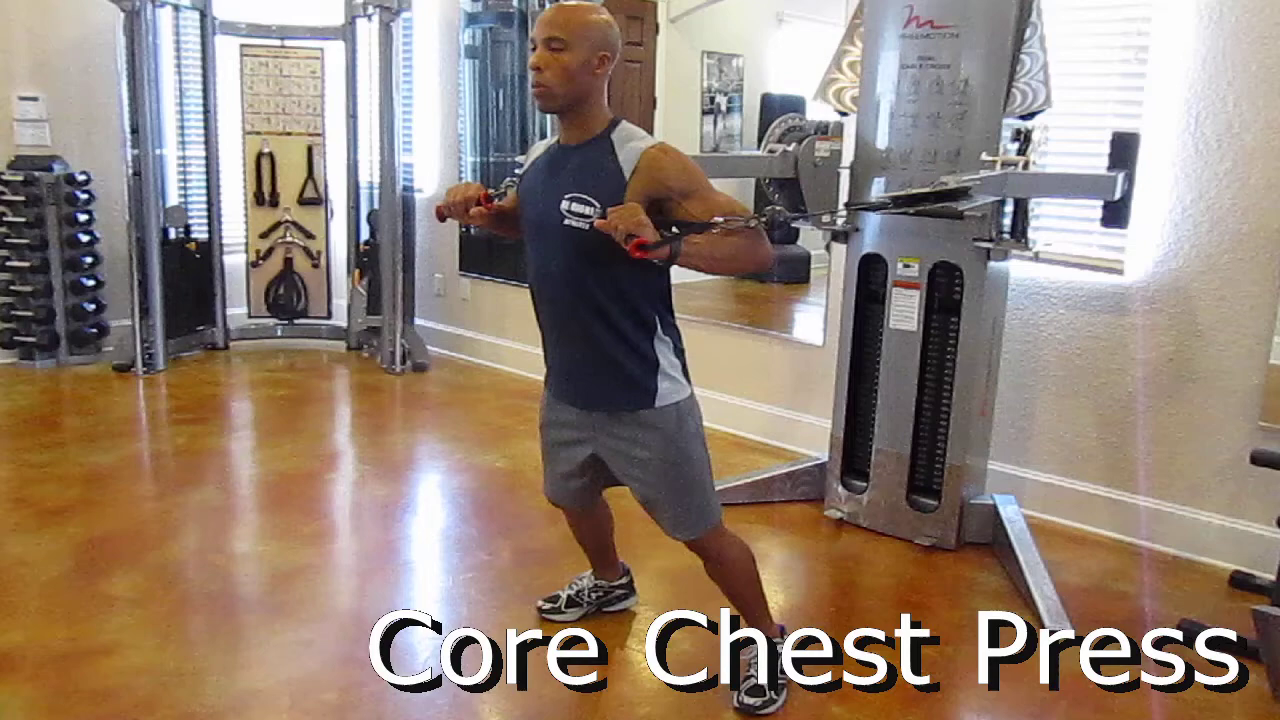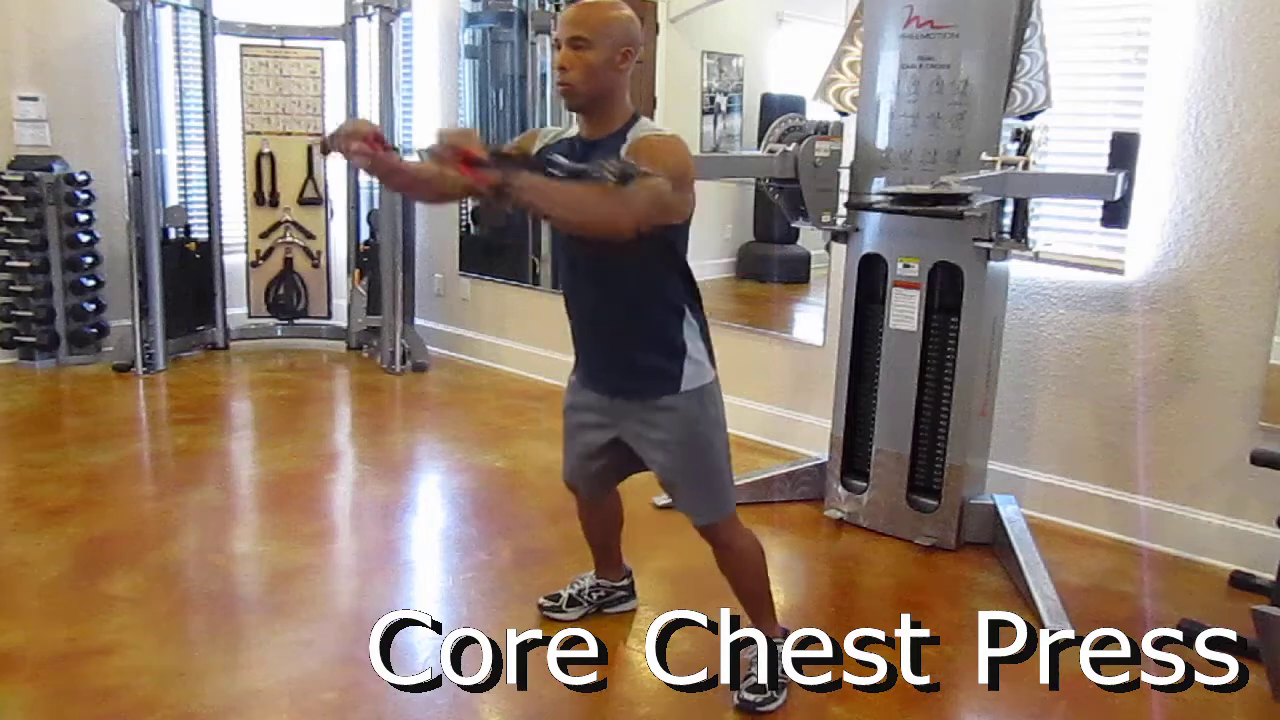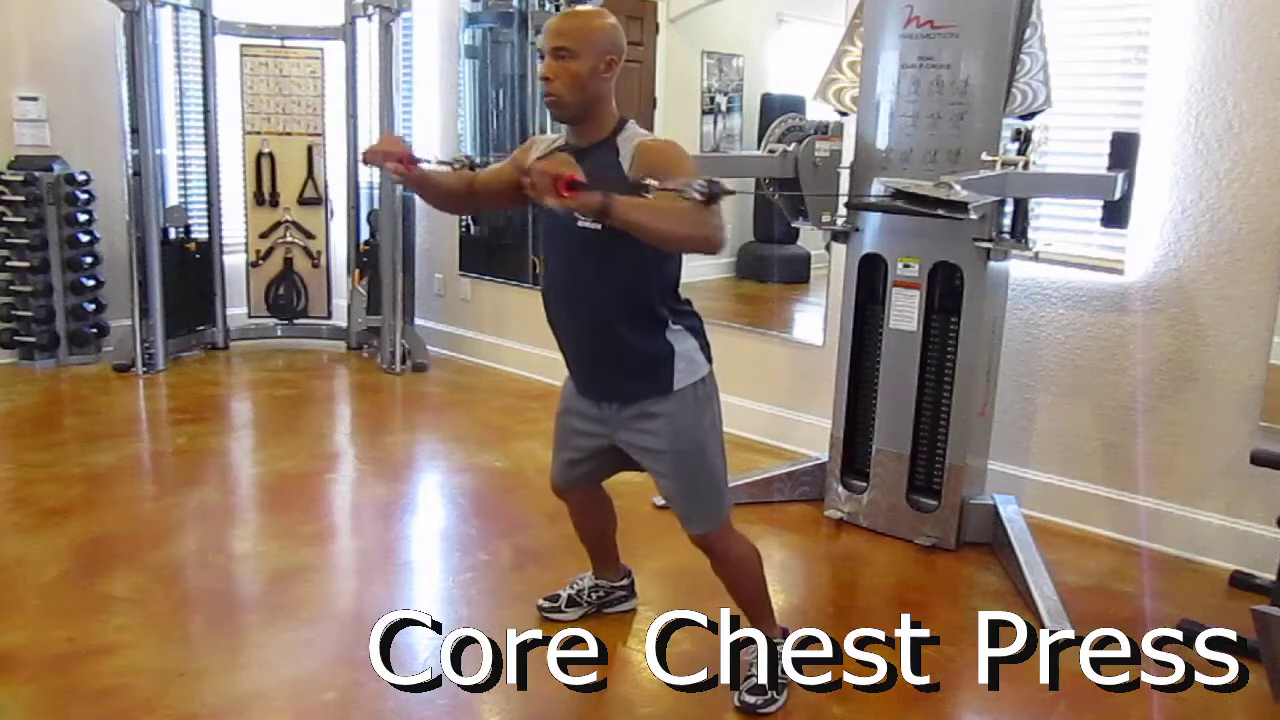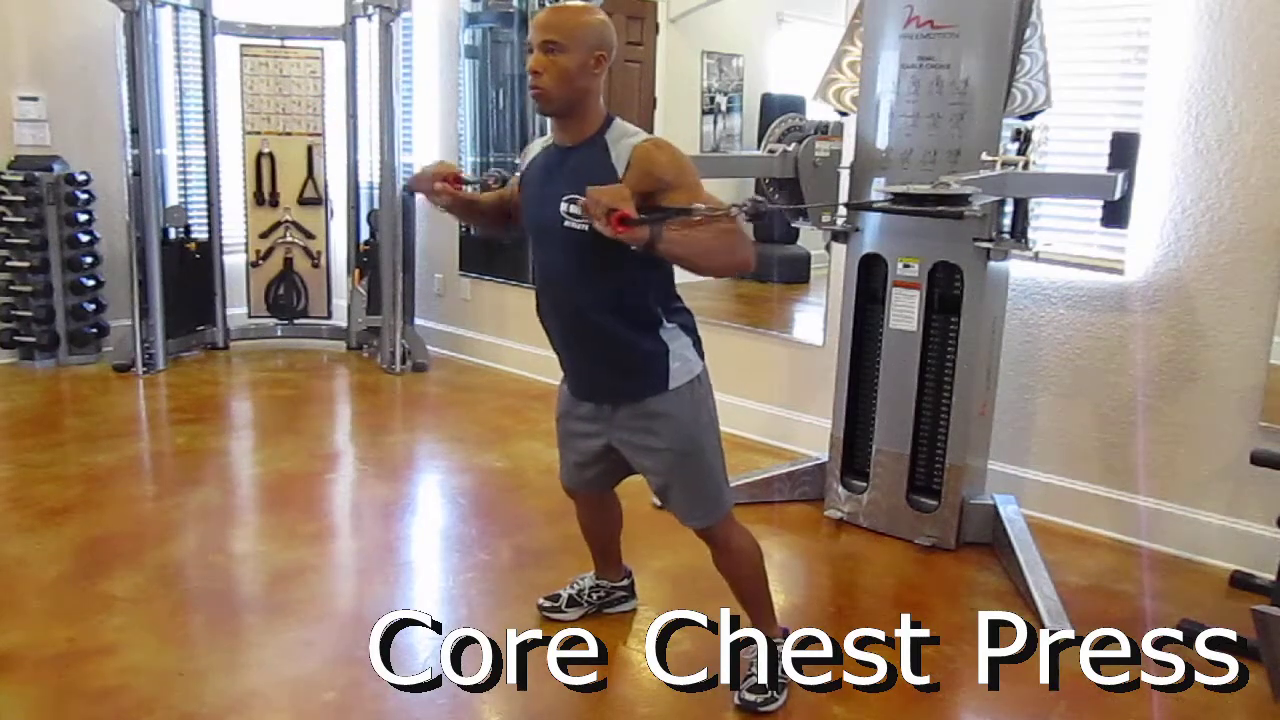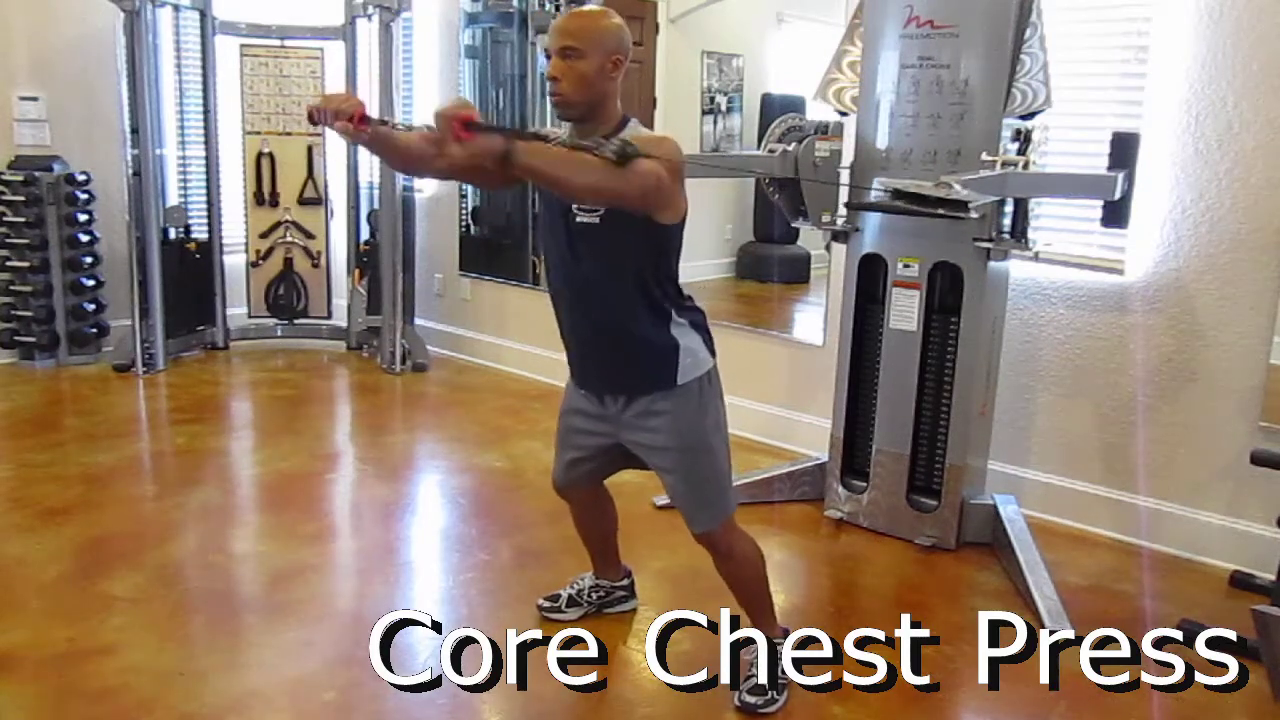
dt=1s
person 1, frame 1
left shoulder: (650, 163)
right shoulder: (540, 160)
left elbow: (756, 248)
left wrist: (664, 246)
right wrist: (479, 210)
left hip: (644, 398)
right hip: (566, 390)
left knee: (700, 532)
right knee: (571, 495)
left ankle: (767, 643)
right ankle: (610, 583)
person 1, frame 2
left shoulder: (659, 152)
right shoulder: (548, 148)
left elbow: (616, 218)
right elbow: (447, 184)
left wrist: (502, 179)
right wrist: (379, 158)
left hip: (670, 381)
right hip: (595, 375)
left knee: (715, 520)
right knee: (587, 482)
left ankle: (768, 643)
right ankle: (612, 583)
person 1, frame 3
left shoulder: (651, 156)
right shoulder: (541, 153)
left elbow: (705, 230)
right elbow: (469, 196)
left wrist: (598, 202)
right wrist: (413, 174)
left hip: (664, 384)
right hip: (588, 382)
left knee: (708, 528)
right knee: (573, 483)
left ankle: (770, 644)
right ankle: (611, 583)
person 1, frame 4
left shoulder: (647, 159)
right shoulder: (538, 160)
left elbow: (736, 253)
right elbow: (500, 215)
left wrist: (643, 231)
right wrist: (455, 196)
left hip: (659, 384)
right hip: (584, 382)
left knee: (711, 522)
right knee: (584, 488)
left ankle: (769, 644)
right ankle: (612, 585)
person 1, frame 5
left shoulder: (652, 151)
right shoulder: (547, 146)
left elbow: (630, 191)
right elbow: (437, 162)
left wrist: (502, 150)
right wrist: (368, 131)
left hip: (668, 379)
right hip: (593, 377)
left knee: (713, 527)
right knee: (574, 481)
left ankle: (770, 645)
right ankle: (611, 583)
